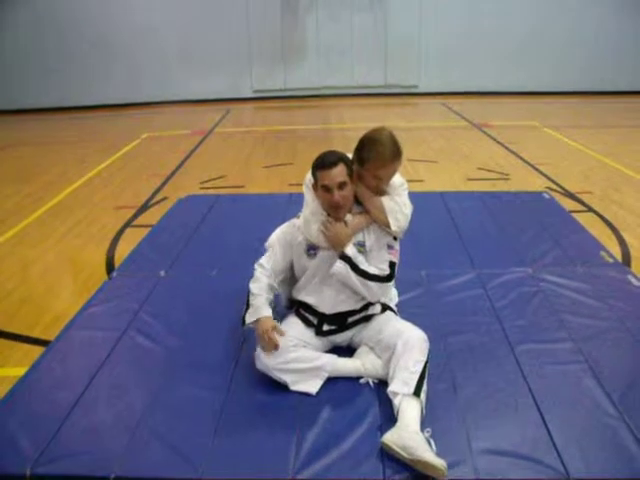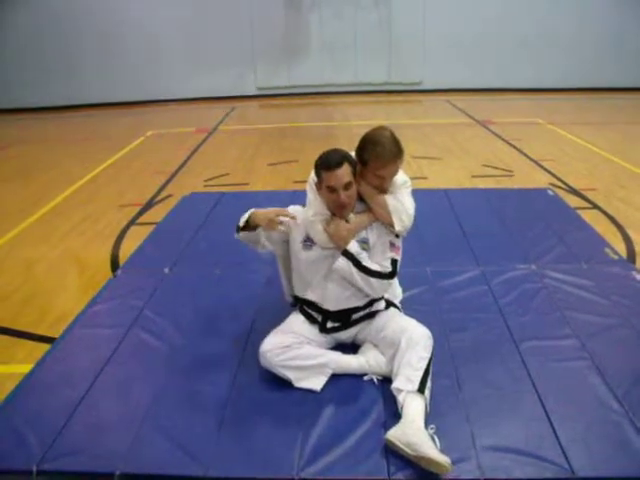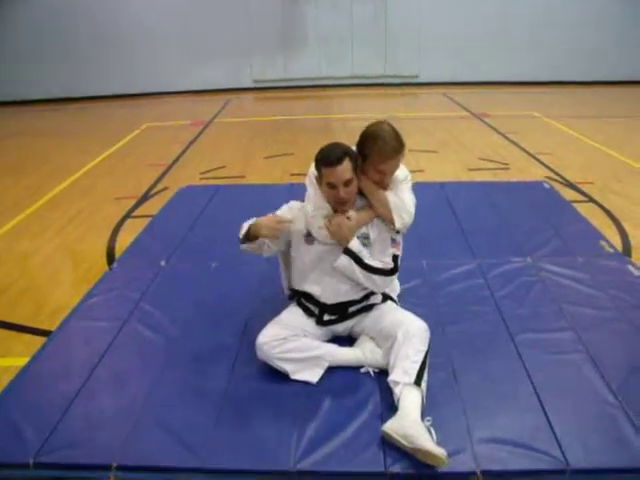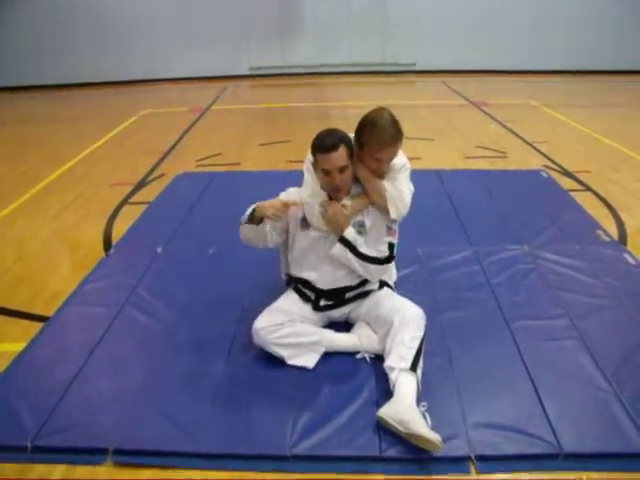
dt=1s
person 1, frame 1
left shoulder: (377, 227)
right shoulder: (297, 229)
left elbow: (378, 288)
right elbow: (265, 271)
left wrist: (345, 249)
right wrist: (262, 315)
left hip: (365, 317)
right hip: (312, 319)
left knee: (414, 340)
right knee: (268, 357)
left ankle: (408, 430)
right ankle: (366, 365)
person 1, frame 2
left shoulder: (378, 223)
right shoulder: (300, 218)
left elbow: (380, 285)
right elbow: (255, 238)
left wrist: (347, 246)
right wrist: (254, 218)
left hip: (369, 314)
right hip: (316, 317)
left knee: (418, 337)
right knee: (271, 353)
left ankle: (412, 426)
right ankle: (370, 363)
person 1, frame 3
left shoulder: (378, 217)
right shoulder: (299, 212)
left elbow: (384, 280)
right elbow: (255, 242)
left wrist: (349, 243)
right wrist: (256, 227)
left hip: (365, 307)
right hip: (312, 309)
left knee: (415, 330)
right knee: (268, 345)
left ankle: (409, 418)
right ankle: (366, 354)
person 1, frame 4
left shoulder: (375, 203)
right shoulder: (297, 198)
left elbow: (379, 267)
right elbow: (256, 238)
left wrist: (344, 232)
right wrist: (259, 212)
left hip: (362, 294)
right hip: (309, 295)
left knee: (411, 316)
right knee: (264, 330)
left ankle: (404, 403)
right ankle: (361, 340)
